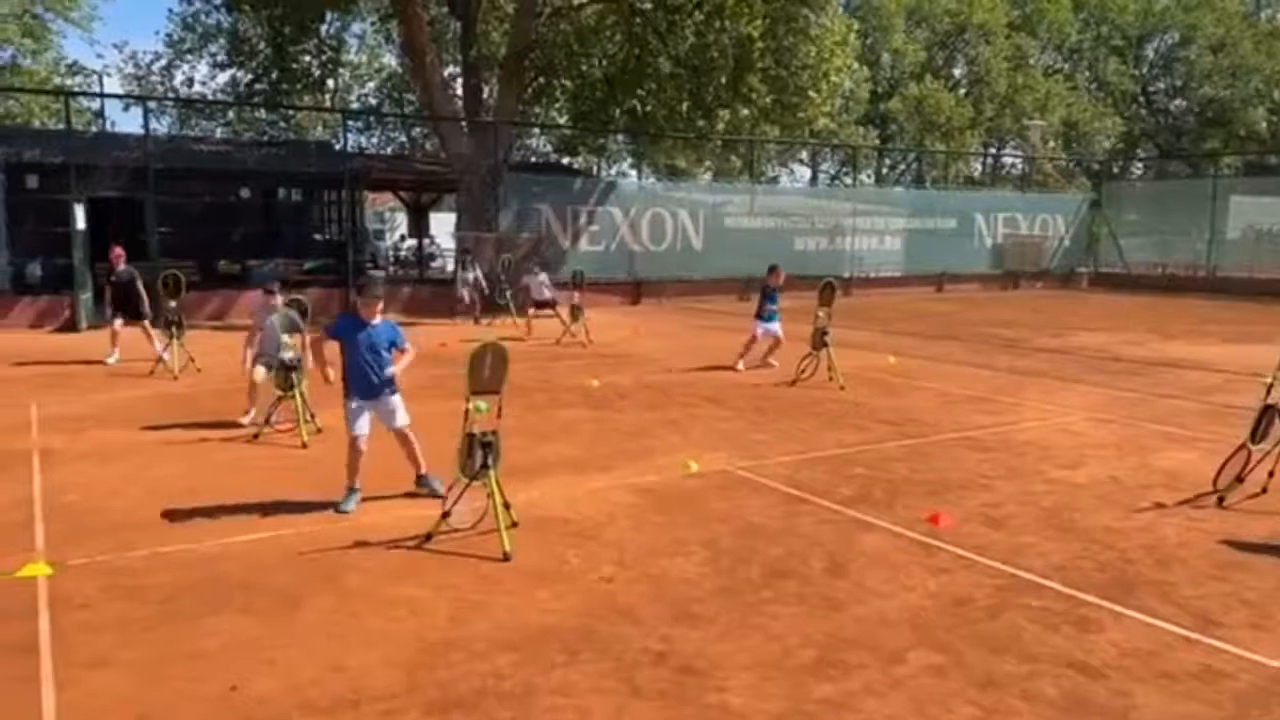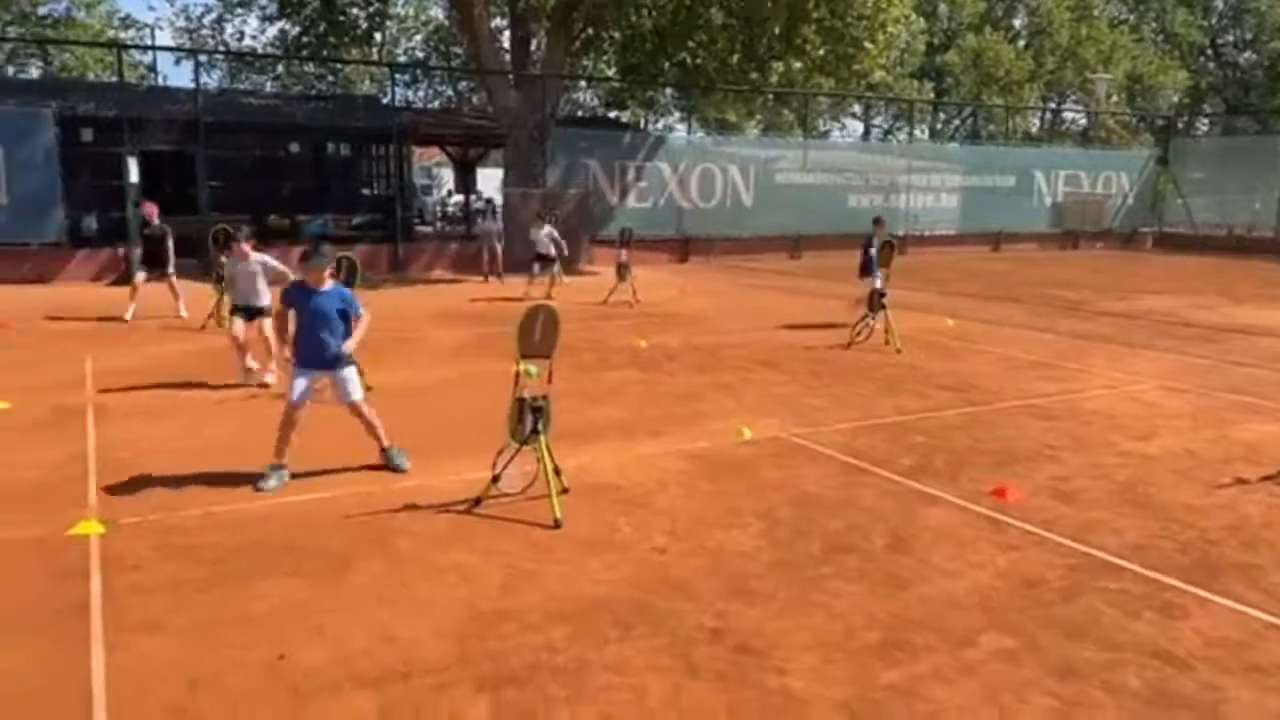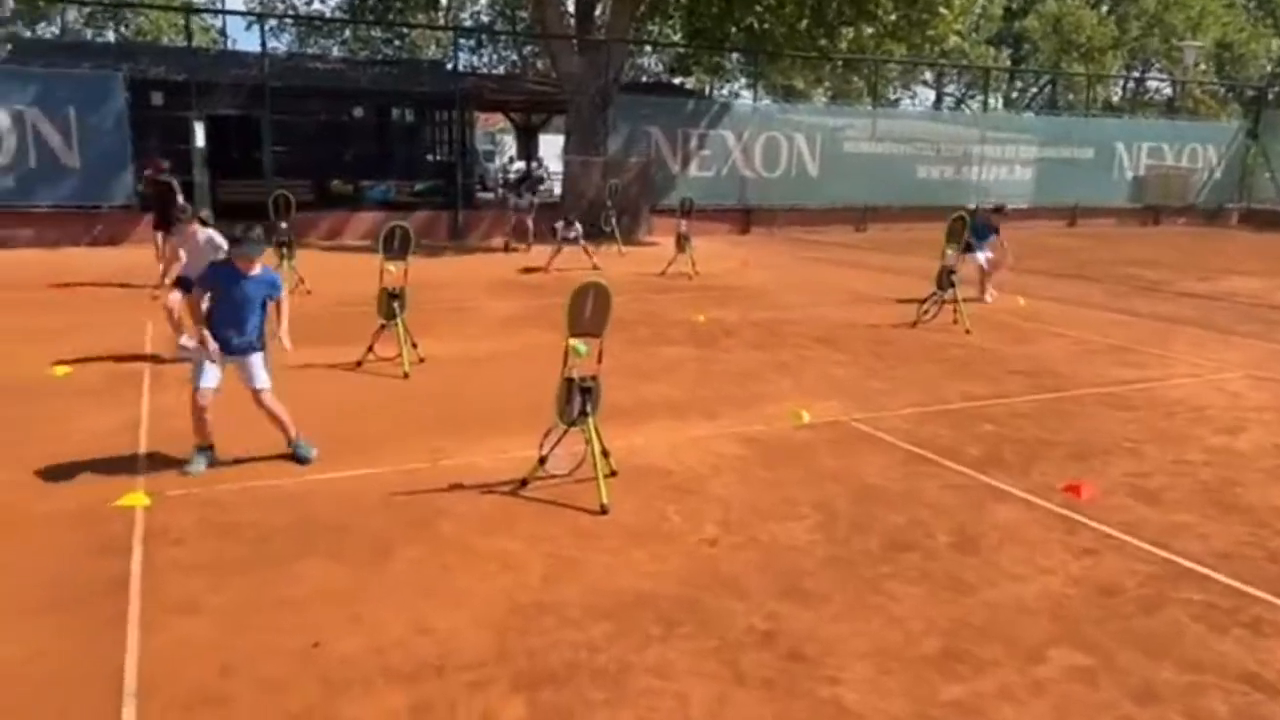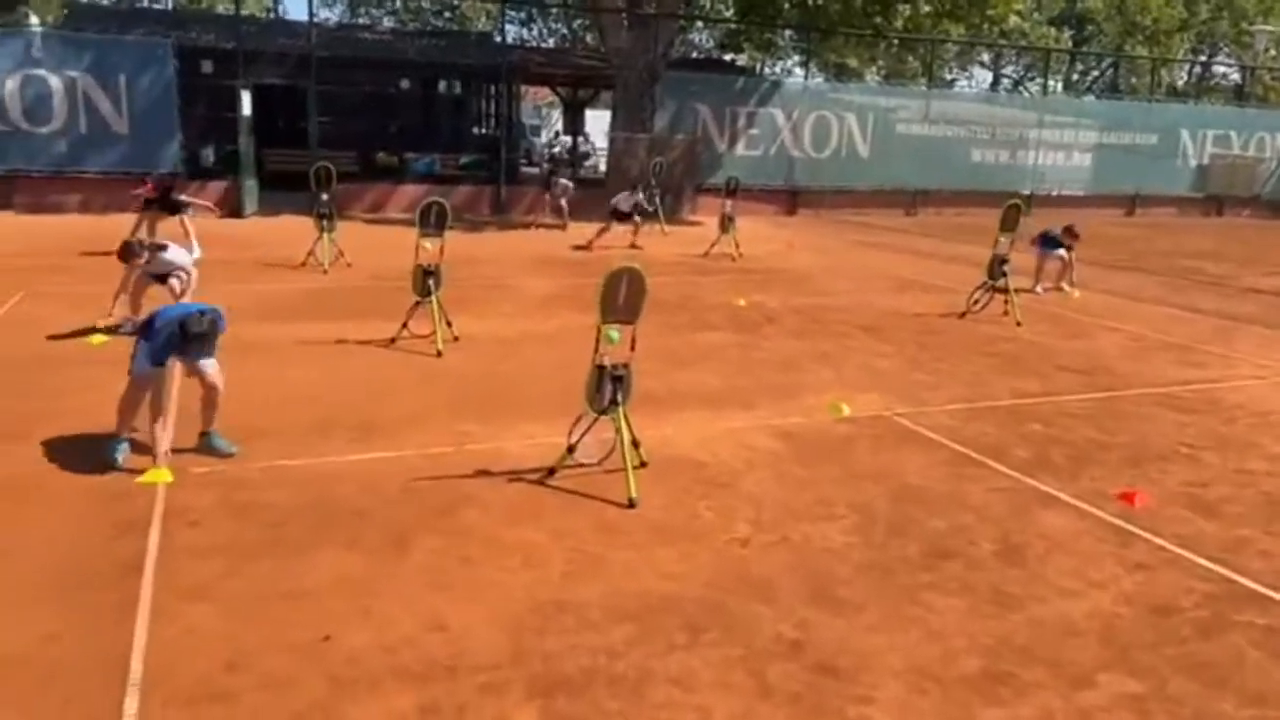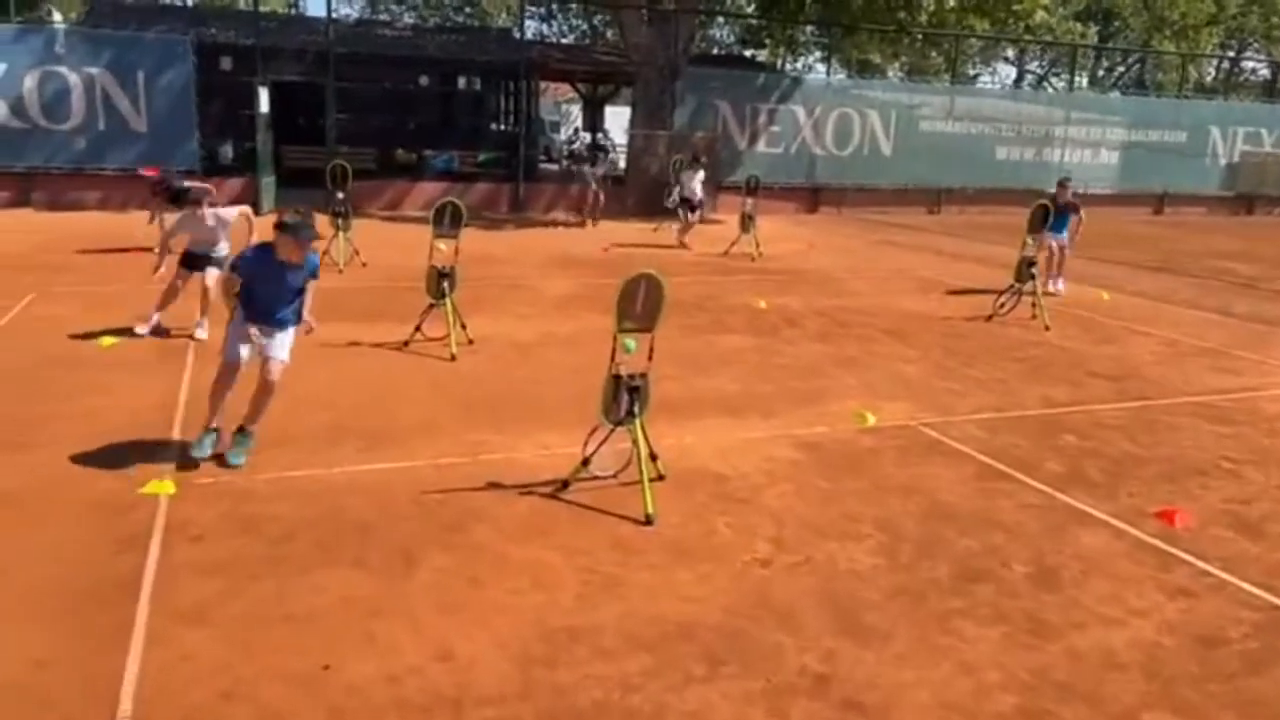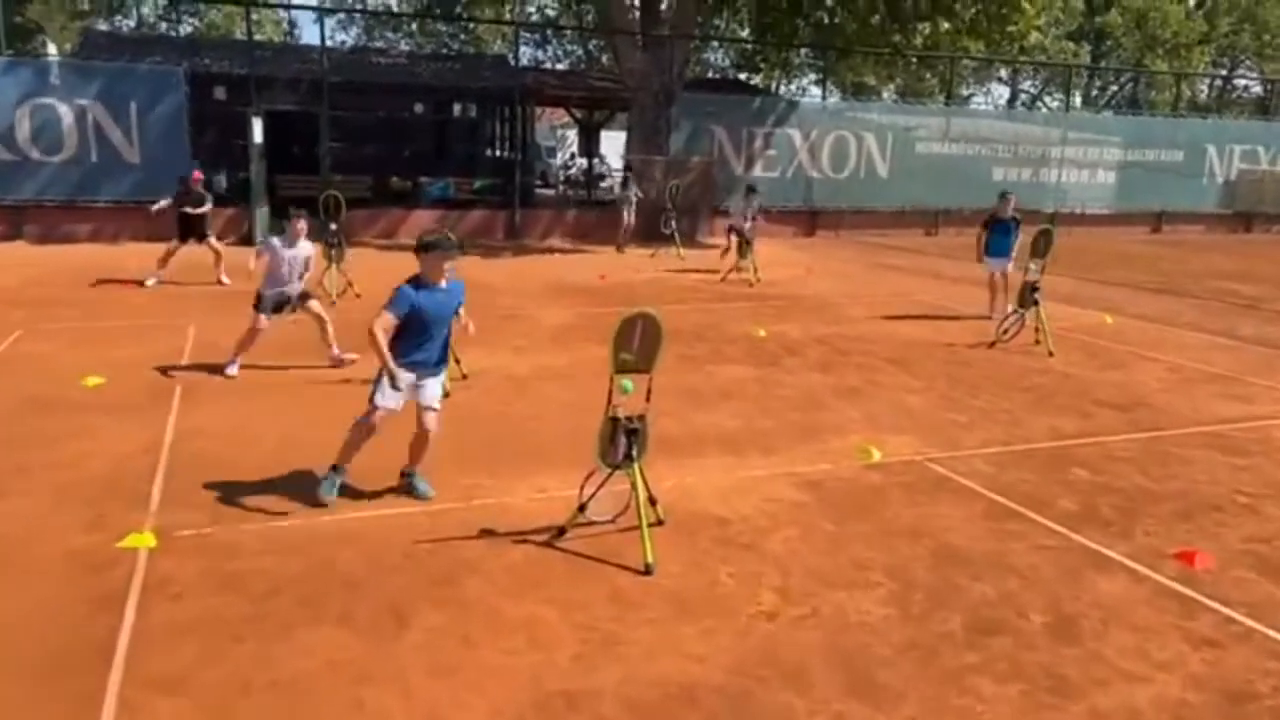
dt=0.4s
person 1, frame 1
left shoulder: (389, 327)
right shoulder: (344, 323)
left elbow: (408, 351)
right elbow: (317, 341)
left wrist: (397, 368)
right wrist: (325, 367)
left hip: (386, 392)
right hip: (357, 395)
left knee: (406, 435)
right knee: (358, 445)
left ankle: (422, 477)
right ankle: (353, 490)
person 1, frame 2
left shoulder: (342, 293)
right shoulder: (293, 291)
left elbow: (362, 318)
right elbow: (281, 314)
left wrist: (352, 342)
right wrist: (284, 341)
left hip: (339, 363)
right hip: (304, 364)
left knee: (359, 409)
right knee: (291, 414)
left ankle: (388, 451)
right ankle: (279, 467)
person 1, frame 3
left shoulder: (269, 278)
right shoulder: (217, 270)
left elbow: (282, 300)
right elbow: (194, 299)
left wrist: (282, 330)
right wrist: (204, 333)
left hip: (251, 347)
right hip: (215, 345)
left knee: (264, 400)
right knee: (201, 400)
left ankle: (295, 442)
right ankle: (204, 450)
person 1, frame 4
left shoulder: (216, 323)
right shoulder: (161, 339)
right elbow: (159, 390)
right wrist: (159, 438)
right hip: (152, 338)
left knee: (214, 383)
right knee: (137, 387)
left ankle: (208, 435)
right ankle: (120, 440)
person 1, frame 5
left shoulder: (310, 261)
right shoulder: (255, 256)
right elbow: (229, 285)
left wrist: (305, 312)
right wrist: (243, 322)
left hip: (283, 324)
right hip: (247, 318)
left knee: (270, 378)
right knee: (227, 372)
left ankle: (244, 434)
right ankle: (210, 431)
person 1, frame 6
left shoulder: (456, 287)
right shoulder: (408, 293)
right elbow: (376, 330)
left wrist: (465, 321)
right wrist: (390, 368)
left hip: (434, 369)
right hip: (401, 367)
left knee: (427, 427)
right knee: (372, 420)
left ankle: (410, 474)
right ankle: (337, 472)
